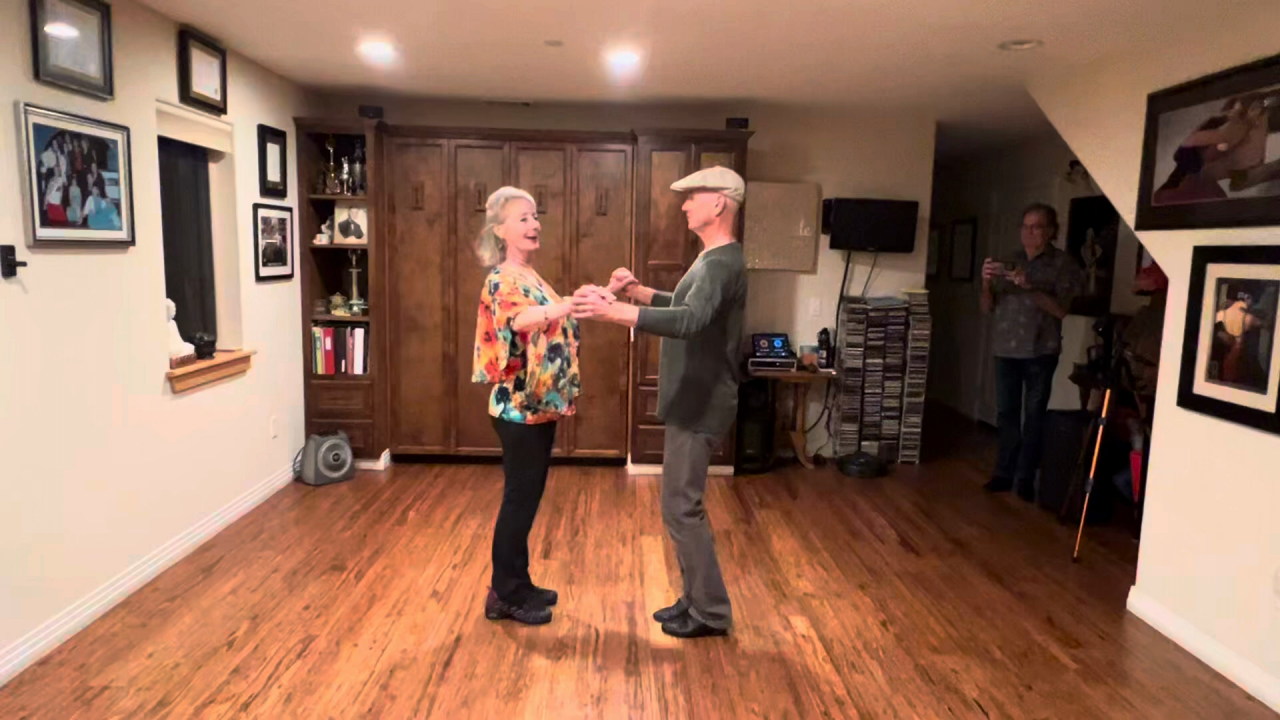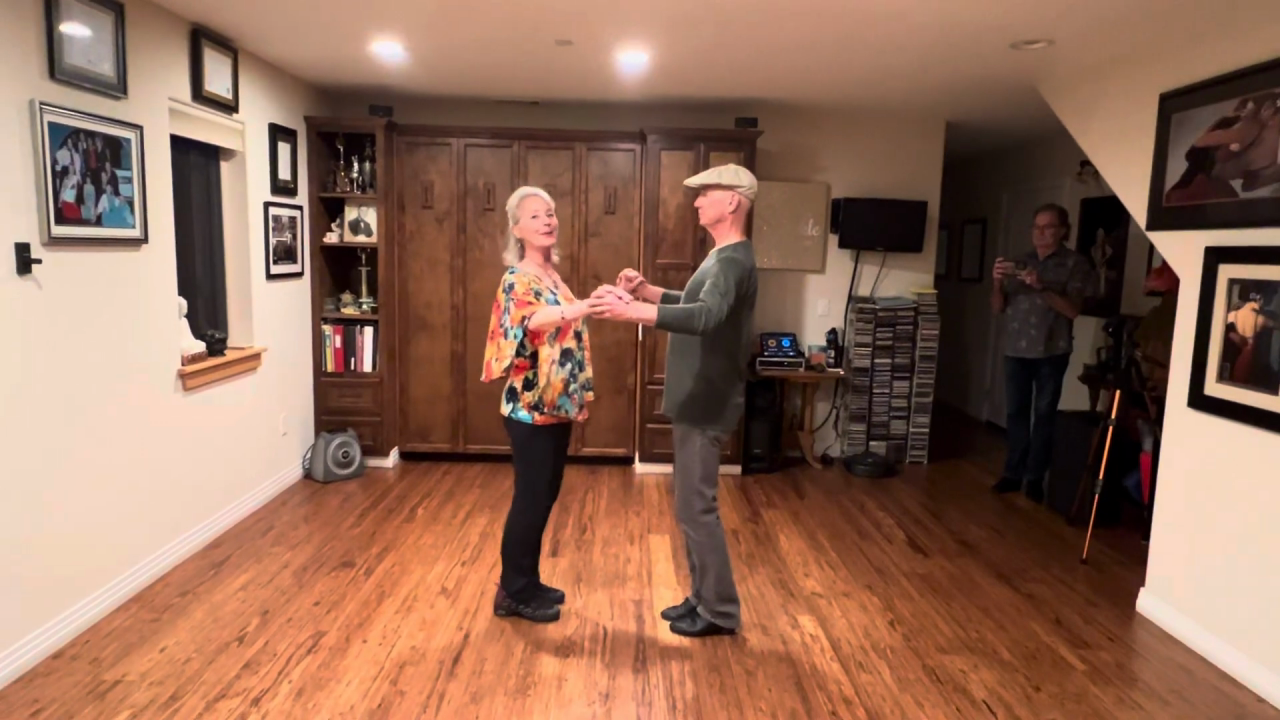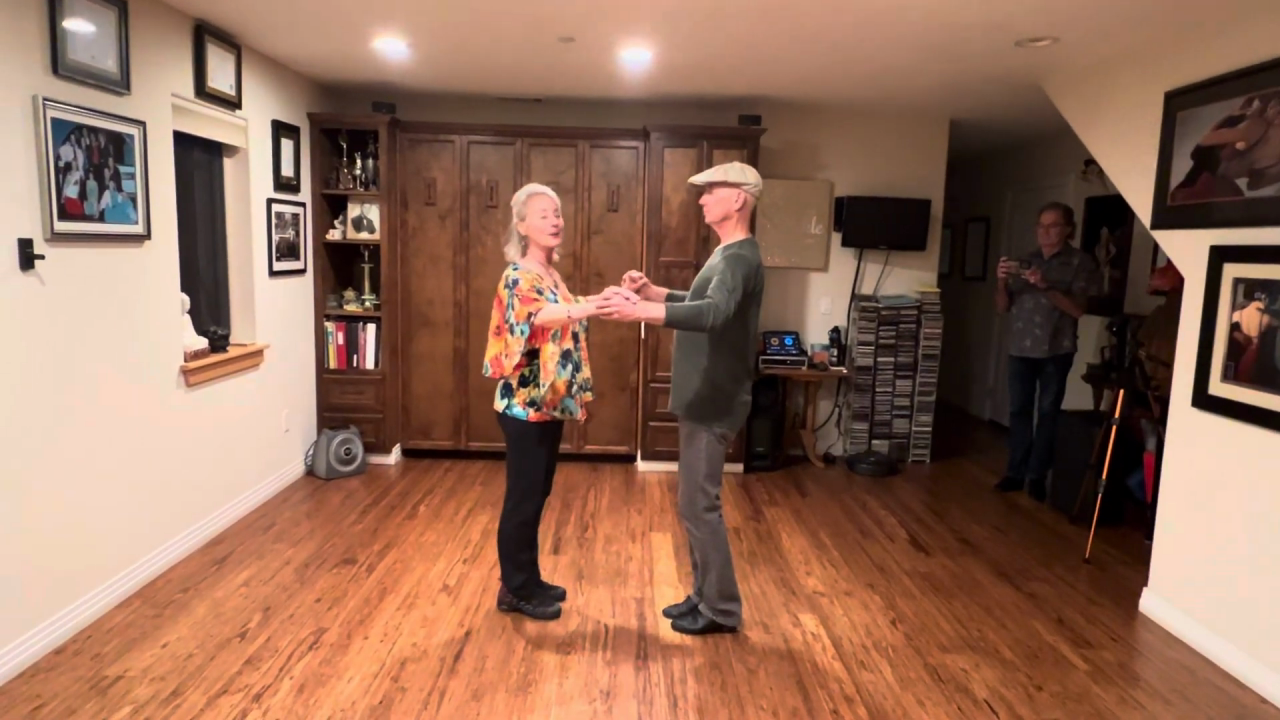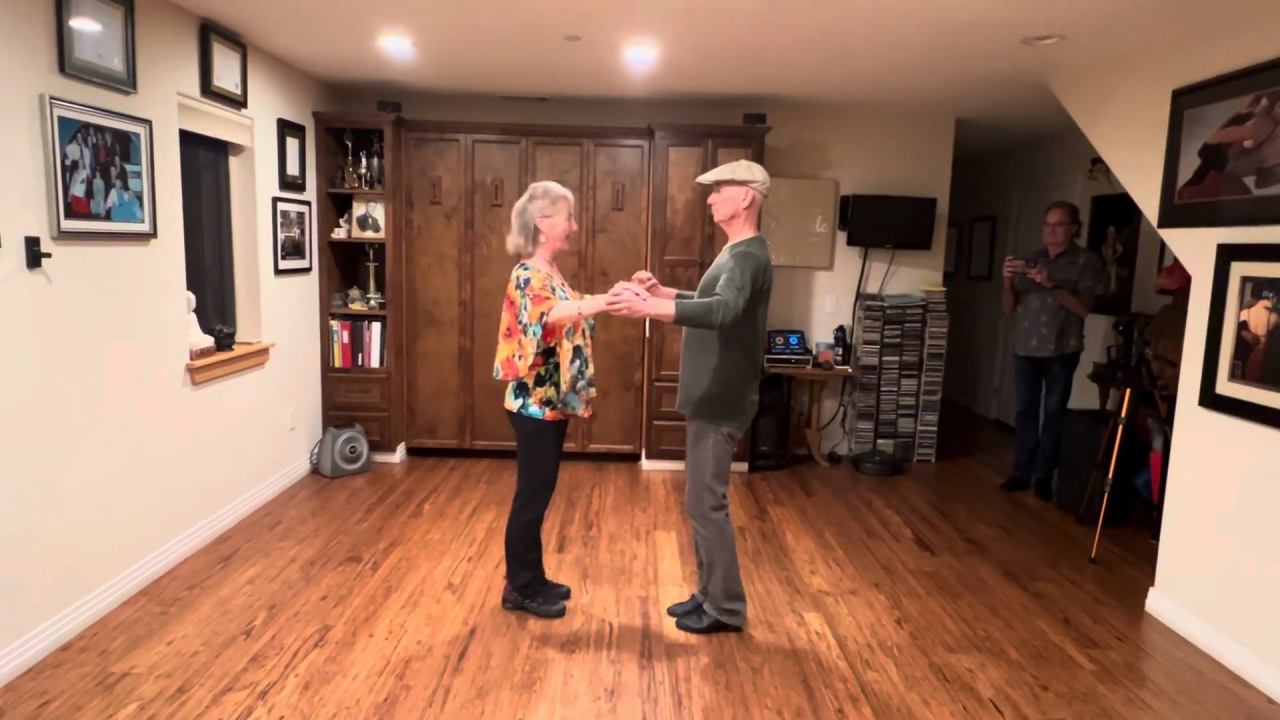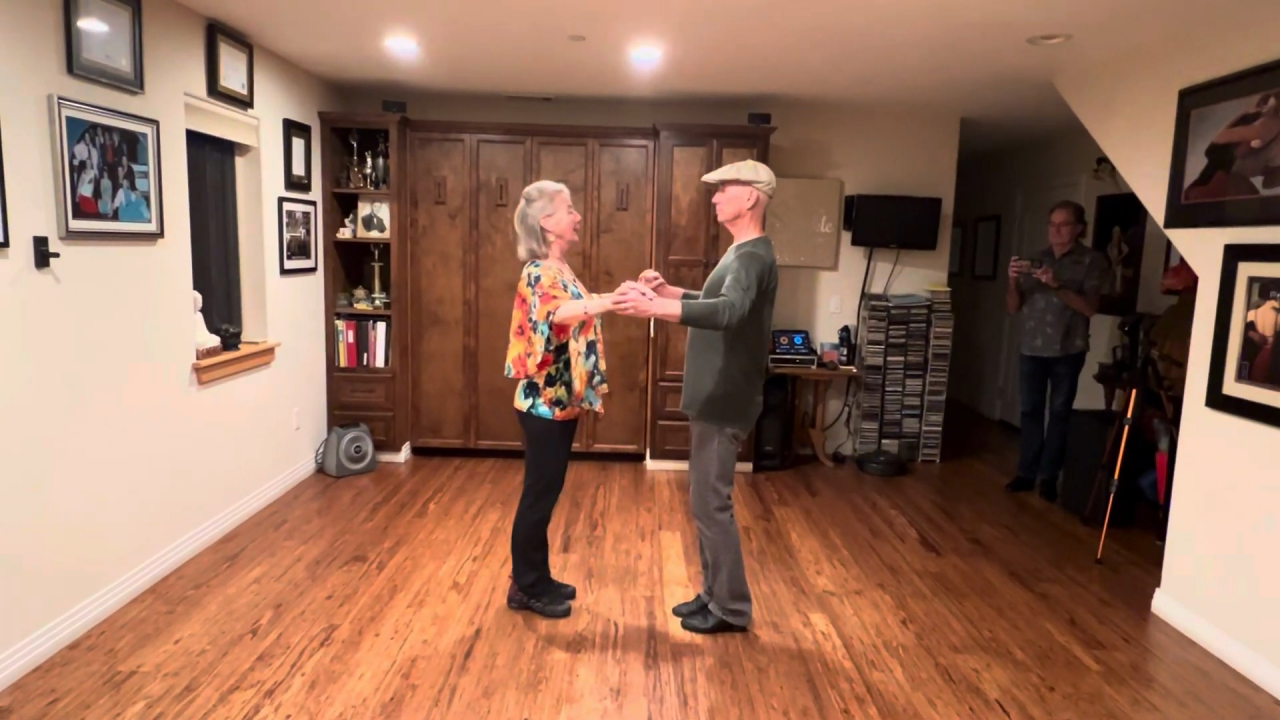
dt=1s
person 1, frame 1
left shoulder: (723, 264)
right shoulder: (713, 259)
left elbow: (688, 321)
right elbow: (683, 306)
left wrist: (612, 312)
right wrist: (637, 291)
left hip: (699, 407)
right hip: (689, 402)
left knee: (680, 508)
right knee: (682, 504)
left ankle: (711, 611)
right ankle: (695, 599)
person 1, frame 2
left shoulder: (734, 261)
right shoulder: (723, 257)
left elbow: (705, 317)
right elbow: (690, 304)
left wrist: (632, 312)
right wrist: (645, 290)
left hip: (707, 404)
right hip: (696, 401)
left knee: (696, 507)
right knee: (692, 504)
left ankle: (721, 610)
right ankle: (703, 597)
person 1, frame 3
left shoulder: (741, 259)
right shoulder: (727, 254)
left elbow: (712, 314)
right elbow: (697, 304)
left wrist: (639, 312)
right wrist: (651, 291)
left hip: (714, 403)
right hip: (702, 399)
left knee: (699, 505)
right knee: (696, 502)
left ankle: (721, 609)
right ankle: (705, 596)
person 1, frame 4
left shoulder: (748, 257)
right shoulder: (736, 253)
left elbow: (721, 311)
left wrist: (648, 308)
right wrist: (660, 291)
left hip: (721, 402)
right hip: (710, 397)
left knee: (706, 503)
right knee: (703, 501)
left ankle: (727, 607)
right ankle: (709, 594)
person 1, frame 5
left shoulder: (754, 257)
right shoulder: (742, 253)
left elbow: (728, 311)
left wrist: (654, 307)
right wrist: (667, 291)
left hip: (726, 402)
right hip: (715, 397)
left knee: (711, 503)
right knee: (707, 501)
left ankle: (732, 607)
right ankle: (715, 594)
person 2, frame 1
left shoulder: (530, 275)
right shoulder: (501, 281)
right elbow: (517, 321)
left wrist: (592, 299)
right wrist: (568, 306)
left hip: (541, 403)
right hip: (518, 407)
left knee: (529, 495)
right knee: (521, 497)
left ankle: (518, 585)
right ankle: (504, 595)
person 2, frame 2
left shoulder: (552, 275)
right shoulder: (517, 279)
right elbow: (532, 320)
left wrist: (596, 304)
right wrist: (582, 307)
left hip: (557, 403)
right hip: (530, 407)
left knee: (545, 496)
right knee: (531, 498)
left ankle: (527, 583)
right ankle: (513, 592)
person 2, frame 3
left shoulder: (550, 273)
right shoulder: (519, 276)
left elbow: (564, 315)
right elbow: (536, 316)
left wrist: (602, 301)
right wrist: (592, 306)
left hip: (549, 402)
right hip: (525, 404)
left knee: (537, 494)
right knee: (523, 496)
left ankle: (528, 581)
right ankle: (514, 590)
person 2, frame 4
left shoulder: (549, 272)
right shoulder: (528, 275)
left elbow: (570, 313)
right elbow: (547, 316)
left wrist: (610, 298)
right wrist: (600, 303)
left hip: (552, 401)
right hip: (535, 403)
left knee: (540, 493)
right knee: (532, 494)
left ankle: (531, 579)
right ankle: (519, 588)
person 2, frame 5
left shoulder: (560, 270)
right shoulder: (539, 273)
left elbow: (578, 313)
right elbow: (555, 314)
left wrist: (619, 296)
right wrist: (610, 301)
left hip: (562, 399)
right hip: (544, 402)
left knee: (547, 492)
right knee: (539, 494)
left ankle: (536, 579)
right ankle: (525, 587)
person 3, frame 1
left shoulder: (1063, 264)
right shoulder: (1009, 262)
left elbow: (1061, 310)
right elbow: (987, 307)
left wrist: (1030, 287)
right wrist: (986, 283)
left hip: (1040, 351)
right hip: (1005, 349)
left knee: (1034, 414)
right knee: (1006, 412)
left ankle: (1026, 477)
right ankle: (1004, 472)
person 3, frame 2
left shoulder: (1075, 264)
right shoulder: (1020, 262)
left elbow: (1073, 309)
right elbow: (998, 307)
left wrist: (1041, 287)
right wrist: (997, 283)
left hip: (1051, 351)
right hip: (1016, 349)
left knee: (1044, 414)
right knee: (1016, 412)
left ankle: (1035, 477)
right ankle: (1013, 473)
person 3, frame 3
left shoulder: (1080, 263)
right shoulder: (1024, 261)
left elbow: (1078, 309)
right elbow: (1003, 307)
left wrist: (1045, 286)
right wrist: (1002, 282)
left hip: (1056, 350)
right hip: (1020, 348)
left knee: (1047, 413)
right knee: (1019, 411)
left ankle: (1037, 477)
right ankle: (1015, 472)
person 3, frame 4
left shoulder: (1087, 262)
right shoulder: (1031, 260)
left elbow: (1084, 308)
right elbow: (1009, 306)
left wrist: (1051, 285)
right wrist: (1008, 281)
left hip: (1061, 350)
right hip: (1026, 347)
left knee: (1054, 412)
right knee: (1025, 410)
left ankle: (1043, 476)
right ankle: (1021, 472)
person 3, frame 5
left shoulder: (1092, 261)
right shoulder: (1036, 259)
left elbow: (1089, 307)
right elbow: (1014, 306)
left wrist: (1057, 285)
right wrist: (1013, 281)
left hip: (1067, 350)
right hip: (1032, 348)
left knee: (1059, 413)
right knee: (1030, 410)
left ankle: (1049, 476)
right ankle: (1026, 472)
